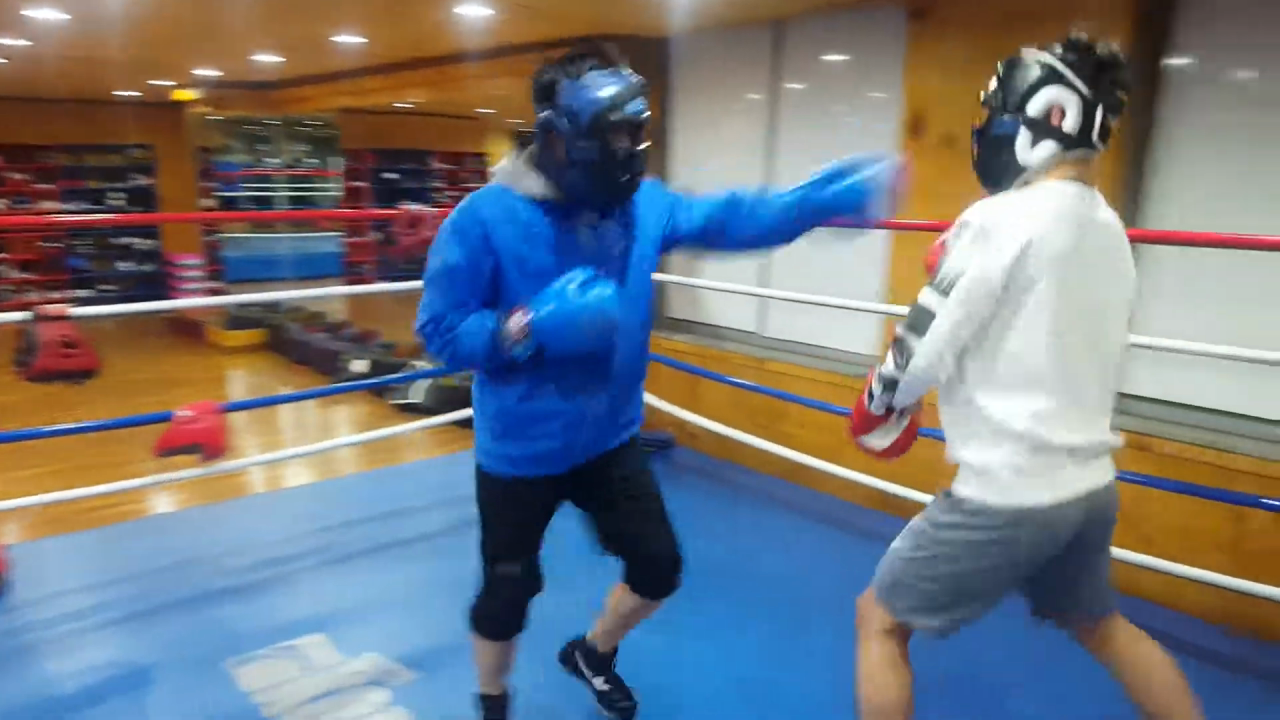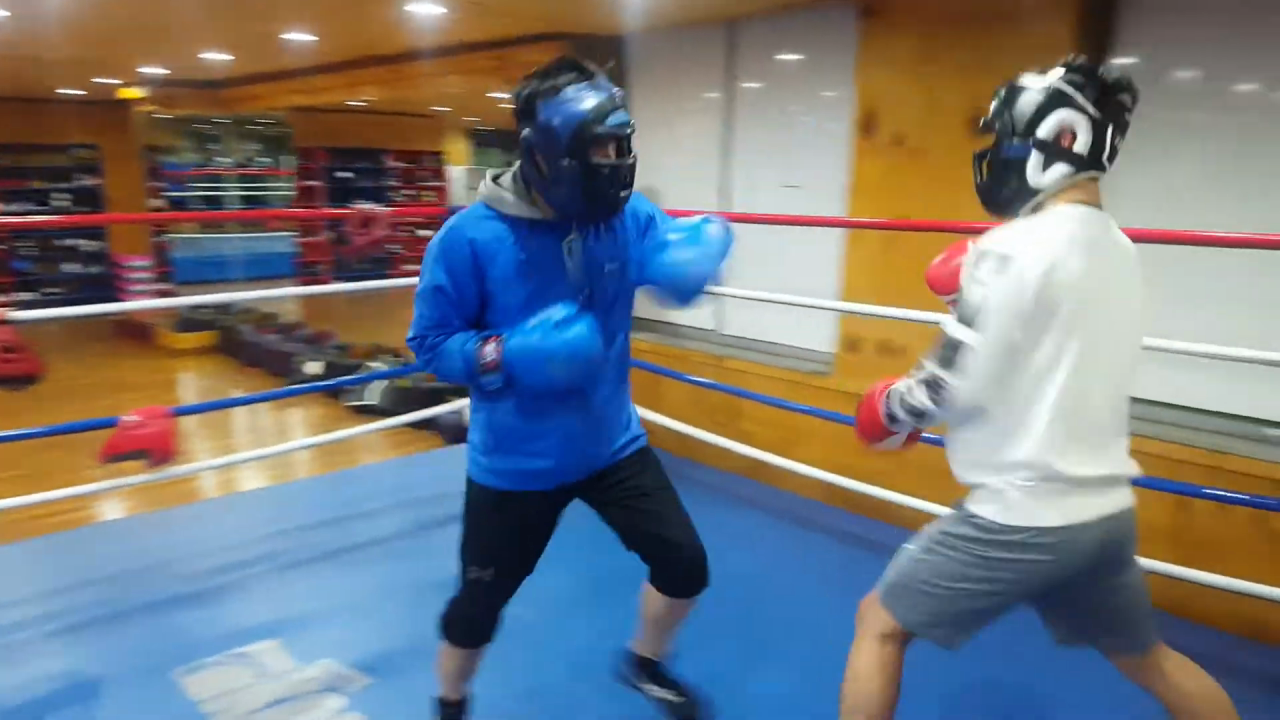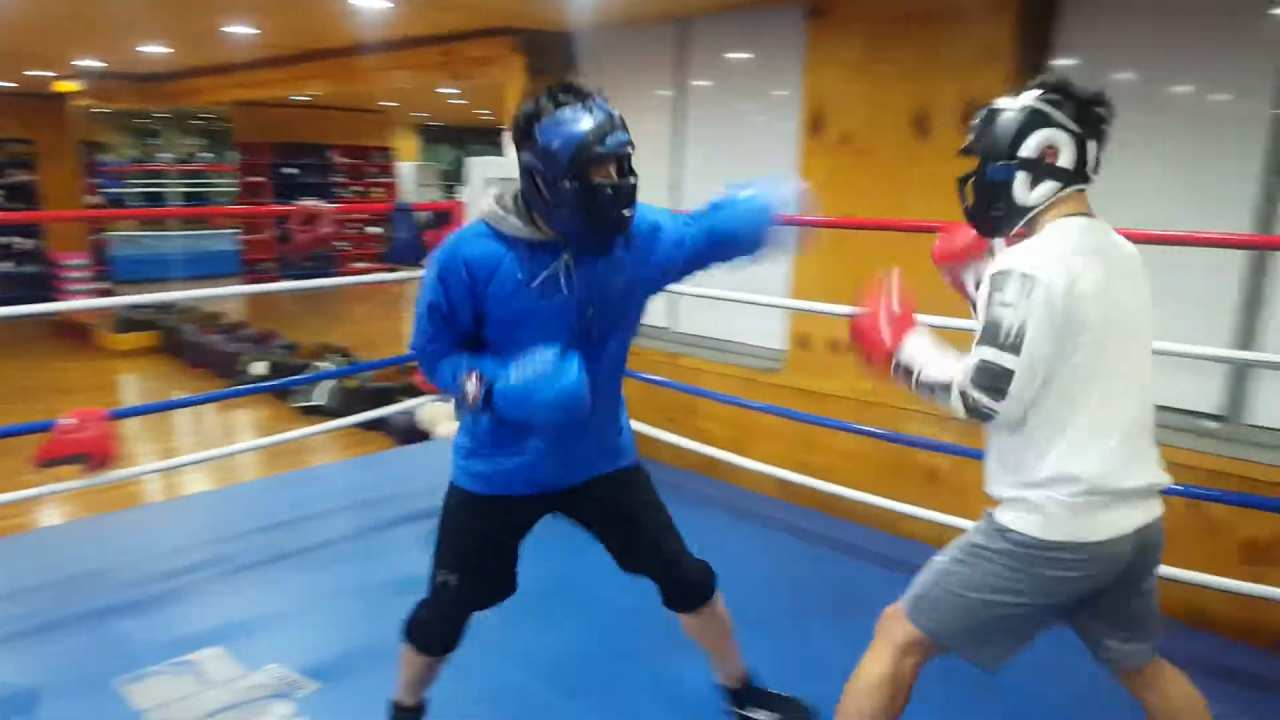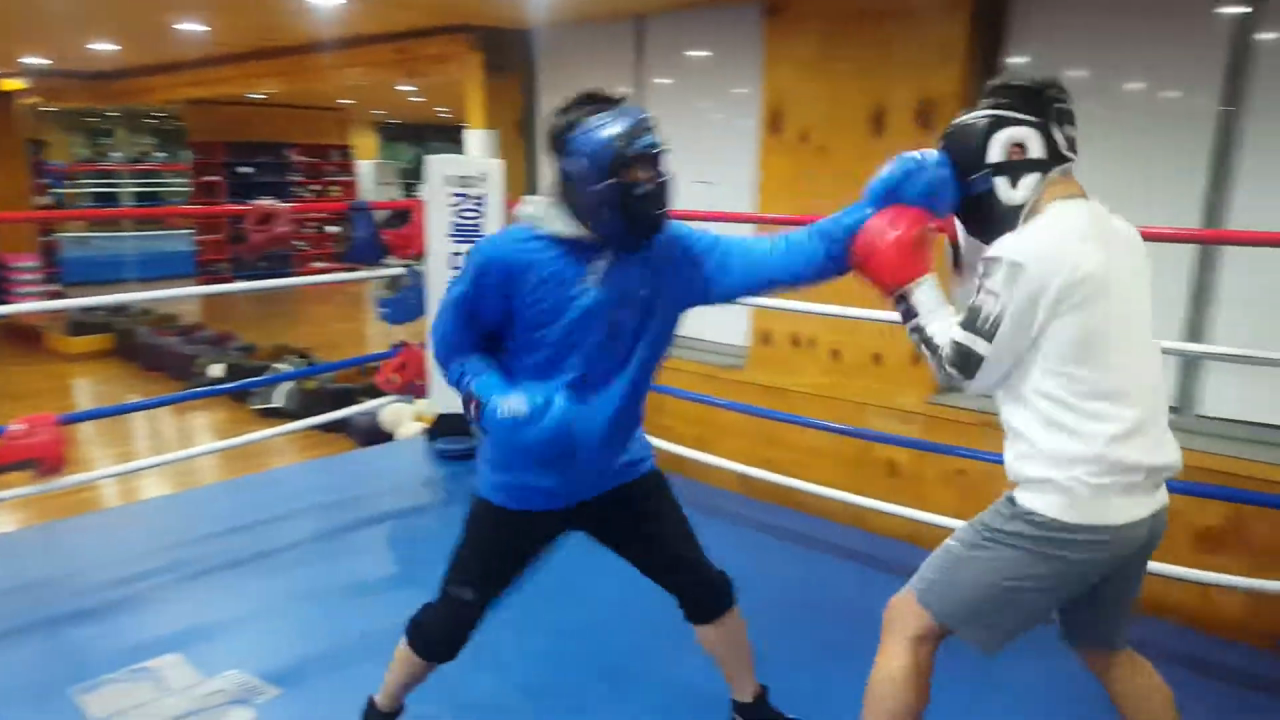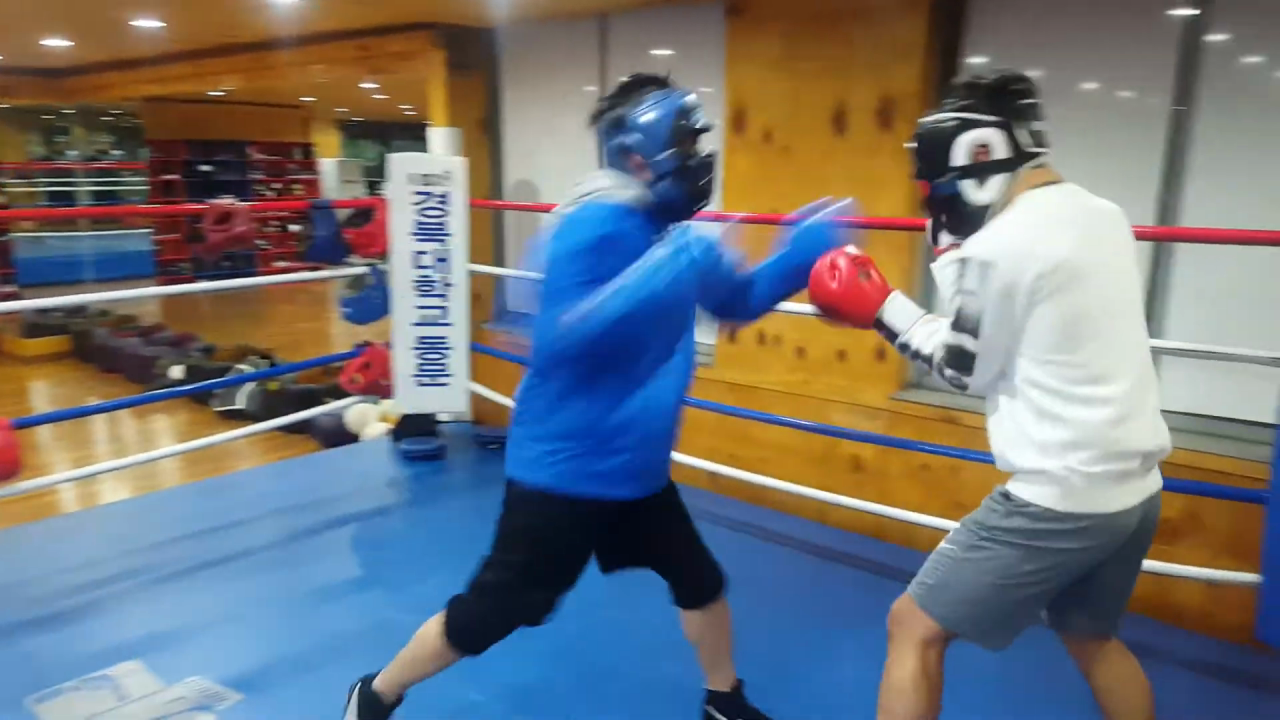
dt=0.1s
person 1, frame 1
left shoulder: (999, 223)
right shoulder: (1108, 232)
left elbow: (924, 350)
left wrist: (877, 406)
left hip: (1005, 494)
right hip: (1088, 487)
left knee: (879, 622)
right knee: (1099, 626)
person 1, frame 2
left shoulder: (1016, 249)
right shoulder: (1116, 251)
left elbow: (950, 389)
left wrist: (888, 410)
right wrist: (974, 289)
left hip: (1017, 518)
right hip: (1104, 511)
left knee: (881, 626)
right knee: (1144, 654)
person 1, frame 3
left shoulder: (1030, 266)
right shoulder: (1119, 254)
left elbow: (987, 397)
left wrist: (902, 347)
right wrist: (983, 275)
left hip: (1048, 530)
right hip: (1133, 522)
left knee: (897, 637)
right knee: (1139, 665)
person 1, frame 4
left shoulder: (1027, 253)
right shoulder: (1115, 233)
left elbow: (967, 368)
left wrist: (912, 284)
right wrist: (976, 243)
left hip: (1063, 512)
right hip: (1138, 504)
left knee: (909, 625)
right knee: (1105, 650)
person 1, frame 5
left shoulder: (998, 247)
right shoulder: (1103, 218)
left elbow: (967, 369)
left wrist: (881, 306)
right wrist: (954, 249)
left hip: (1056, 499)
right hip: (1133, 492)
left knee: (915, 629)
right knee: (1092, 638)
person 2, frame 1
left shoulder: (643, 203)
right shoulder: (485, 220)
left elbow: (739, 217)
right elbow: (441, 334)
left wrist: (840, 193)
right wrist: (530, 329)
left hip: (608, 437)
right hip: (519, 449)
left knee: (658, 569)
right knee: (507, 595)
left ankle: (594, 653)
person 2, frame 2
left shoulder: (627, 216)
right shoulder: (472, 238)
left elbow: (682, 263)
right elbow: (431, 343)
left wrist: (699, 244)
right wrist: (505, 355)
left hip: (611, 440)
right hip: (514, 458)
left knee: (684, 564)
right knee: (478, 606)
left ankle: (646, 660)
person 2, frame 3
left shoulder: (635, 235)
right shoulder: (471, 254)
left elbow: (714, 232)
right elbow: (435, 351)
left wrist: (753, 210)
right wrist: (493, 387)
left hip: (599, 458)
right hip: (499, 471)
left knee: (688, 579)
right knee: (446, 614)
person 2, frame 4
left shoulder: (666, 246)
right shoulder: (509, 254)
left elbow: (776, 262)
right elbow: (454, 345)
left wrist: (875, 205)
right wrist: (498, 401)
left hip: (614, 468)
right hip: (521, 481)
left knee: (704, 587)
right knee: (451, 620)
person 2, frame 5
left shoulder: (670, 232)
right shoulder: (597, 229)
left elbow: (736, 299)
right elbow: (570, 340)
left wrist: (802, 253)
right wrist: (660, 276)
left hip: (632, 467)
right hip: (569, 471)
left knee: (701, 581)
right knee: (490, 615)
